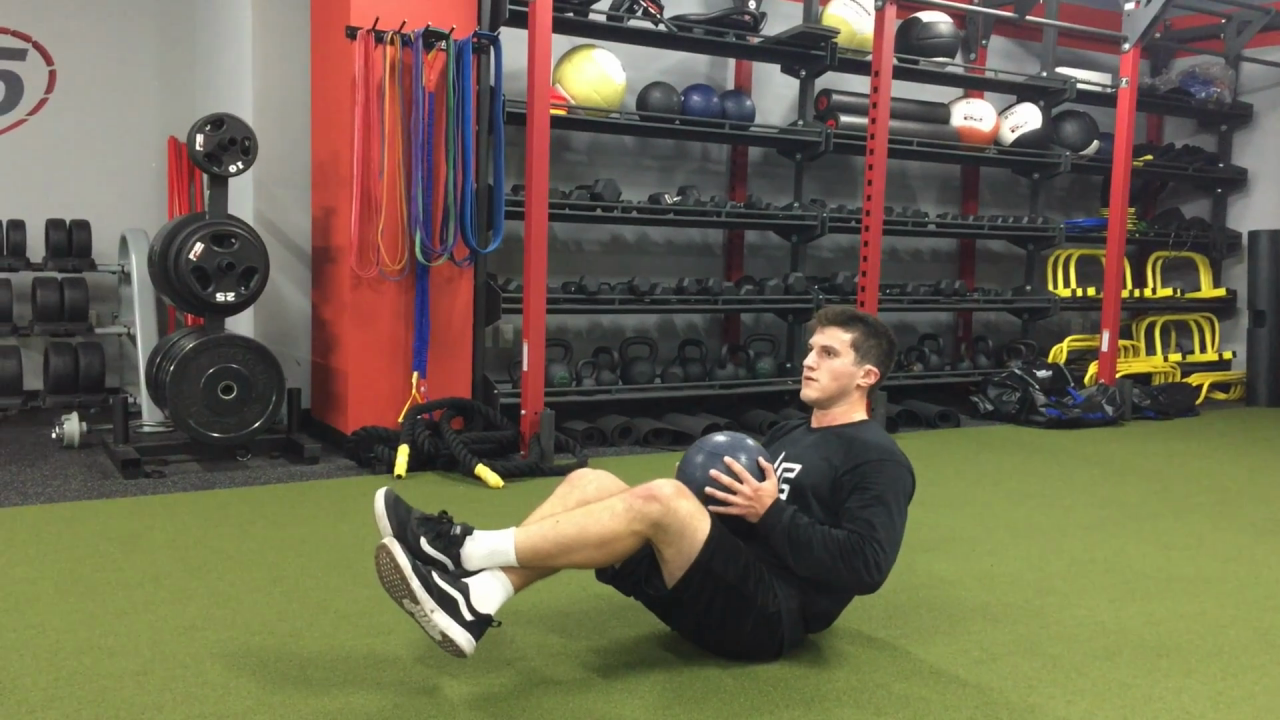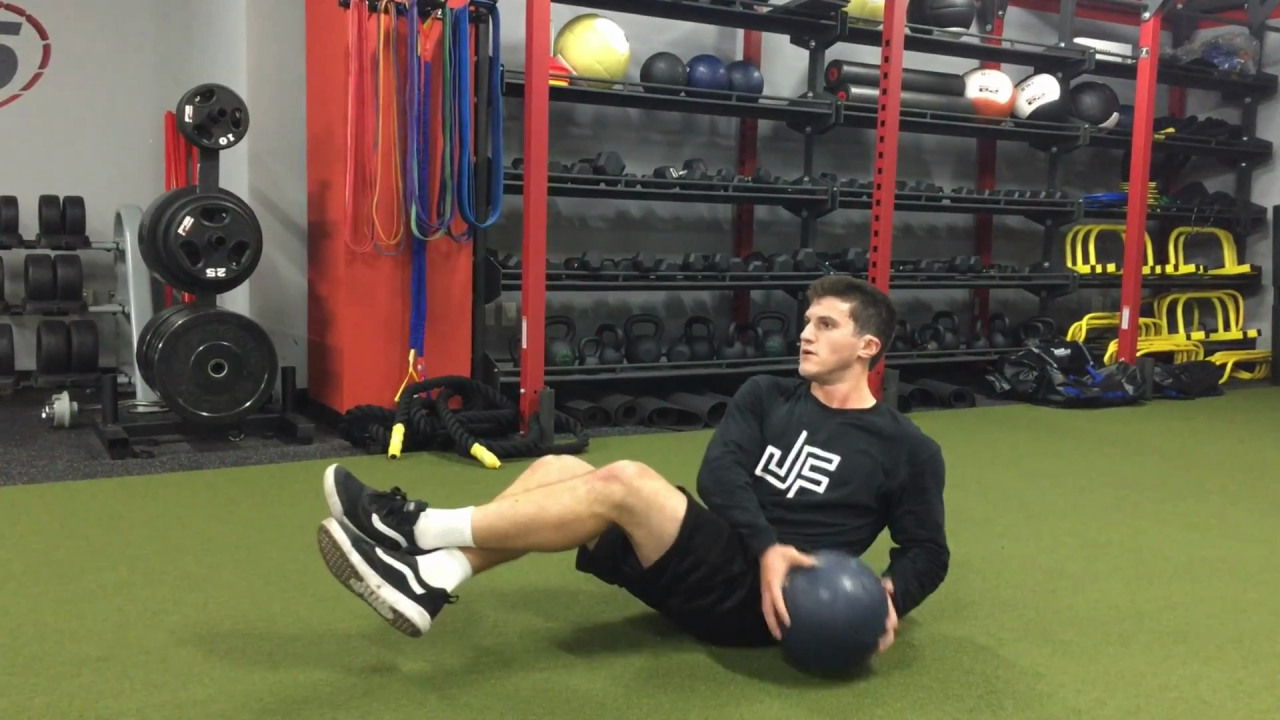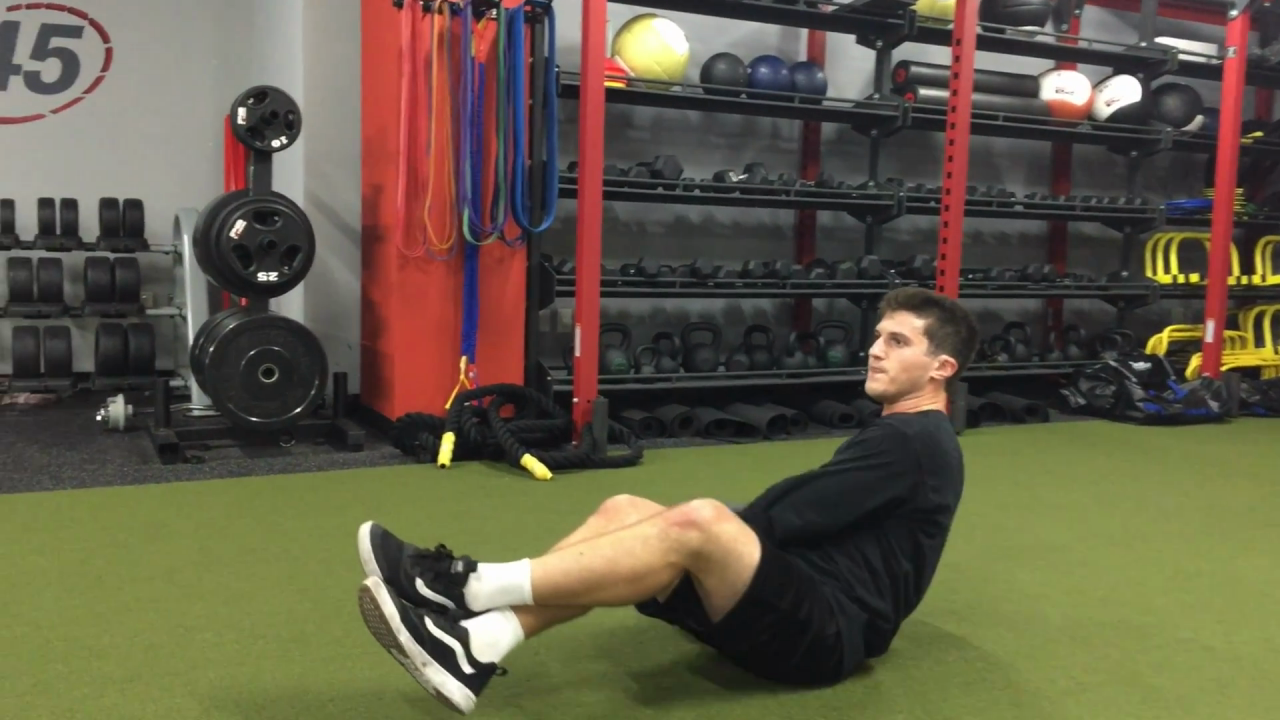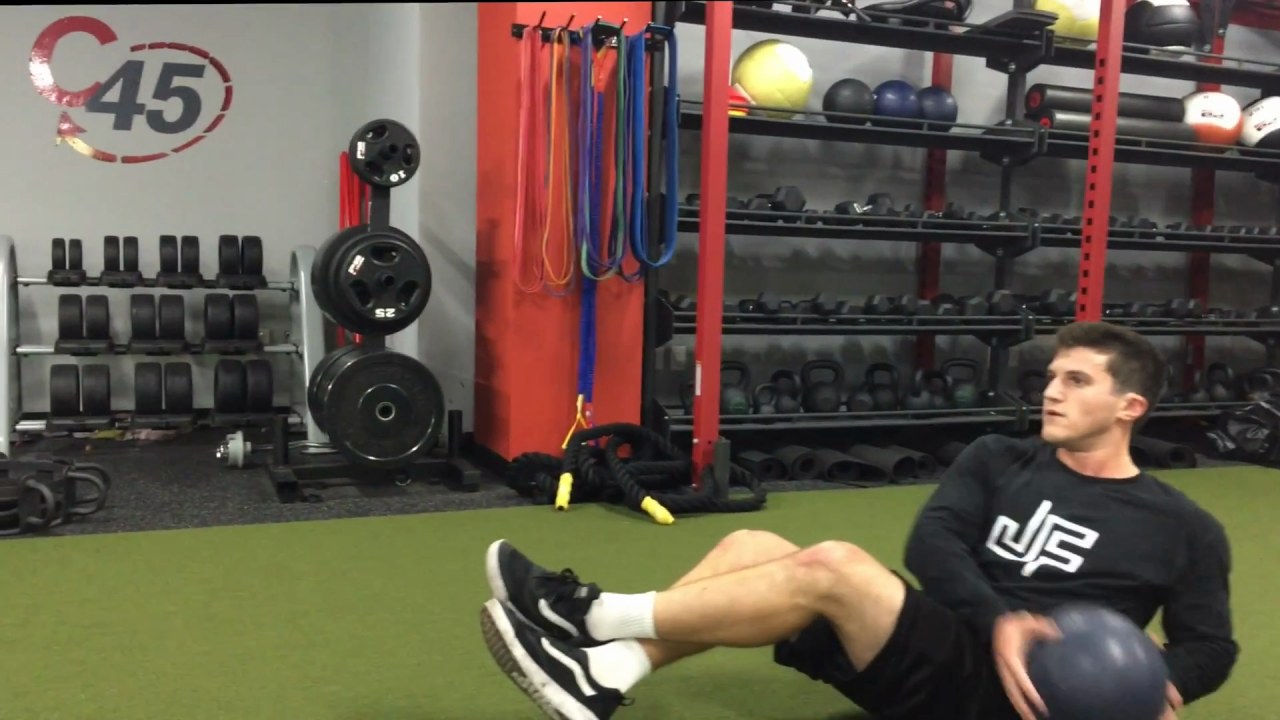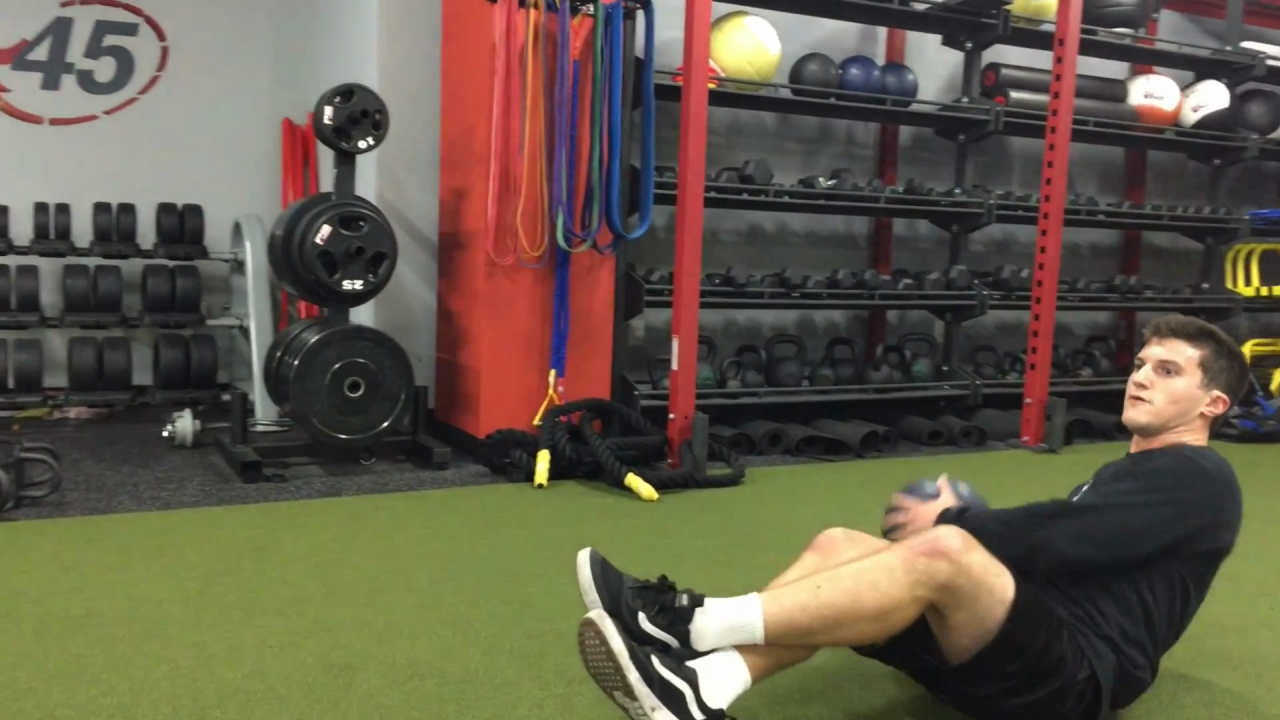
dt=1s
person 1, frame 1
left shoulder: (876, 460)
right shoulder: (788, 434)
left elbow: (864, 565)
left wrist: (771, 514)
right wrist: (714, 500)
left hip: (767, 614)
right hip: (716, 586)
left knee: (662, 498)
right knee: (589, 483)
left ankle: (471, 548)
right ankle: (474, 600)
person 1, frame 2
left shoulder: (907, 450)
right shoulder: (765, 397)
left elbow: (927, 551)
right elbow: (721, 473)
left wrist: (891, 596)
right wrist: (766, 546)
left hip: (749, 596)
right hip: (701, 563)
left knee: (624, 481)
right knee: (559, 467)
left ankle: (427, 528)
right ankle: (427, 579)
person 1, frame 3
left shoulder: (916, 442)
right shoulder: (894, 433)
left elbow: (801, 510)
left wrist: (721, 531)
right wrist: (733, 535)
left hip: (825, 630)
right hip: (789, 595)
left knee: (700, 521)
right knee: (625, 511)
left ankle: (478, 584)
right ankle: (474, 647)
person 1, frame 4
left shoulder: (1181, 529)
right shoulder: (1000, 460)
left elbow: (1213, 648)
right elbow: (931, 540)
right wrist: (1000, 618)
right hip: (942, 647)
left knee: (833, 564)
right knee: (749, 549)
left ankle: (602, 616)
person 1, frame 5
left shoulder: (1198, 479)
right shoulder: (1125, 471)
left elbow: (1065, 541)
left wrist: (951, 523)
right wrist: (955, 528)
right hip: (1001, 642)
left knee: (944, 552)
right knee: (840, 546)
left ankle: (699, 622)
